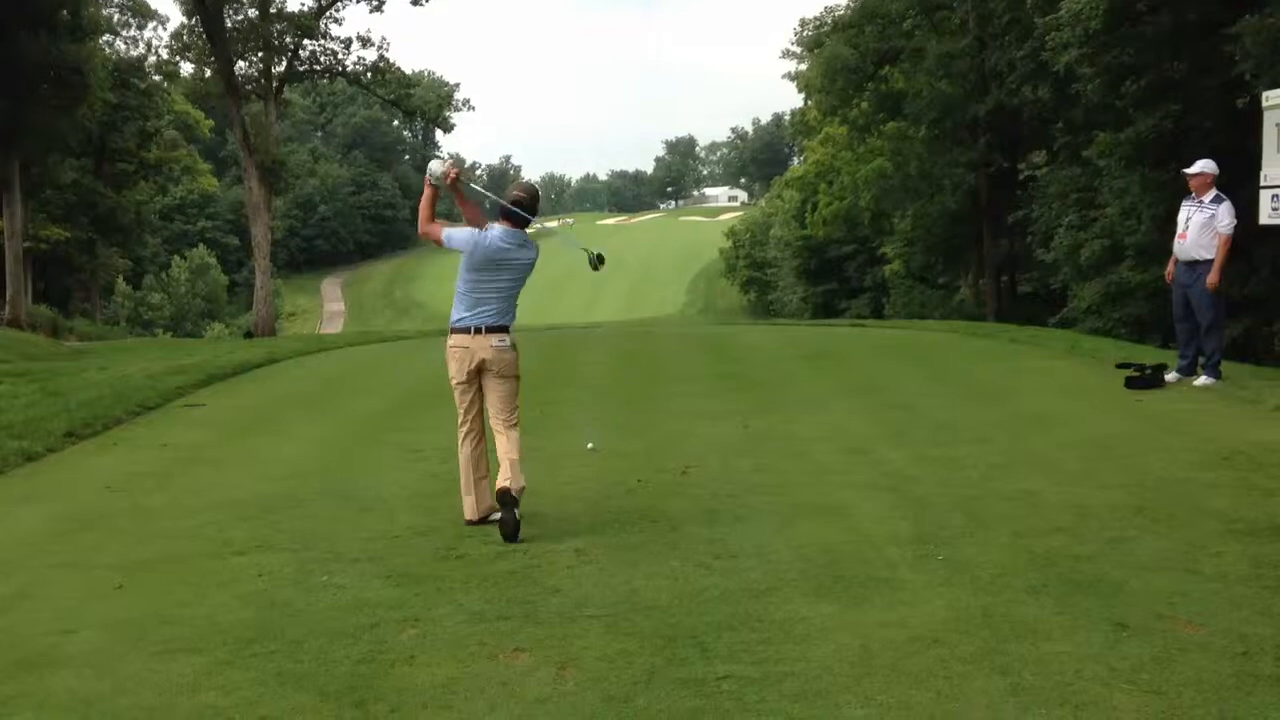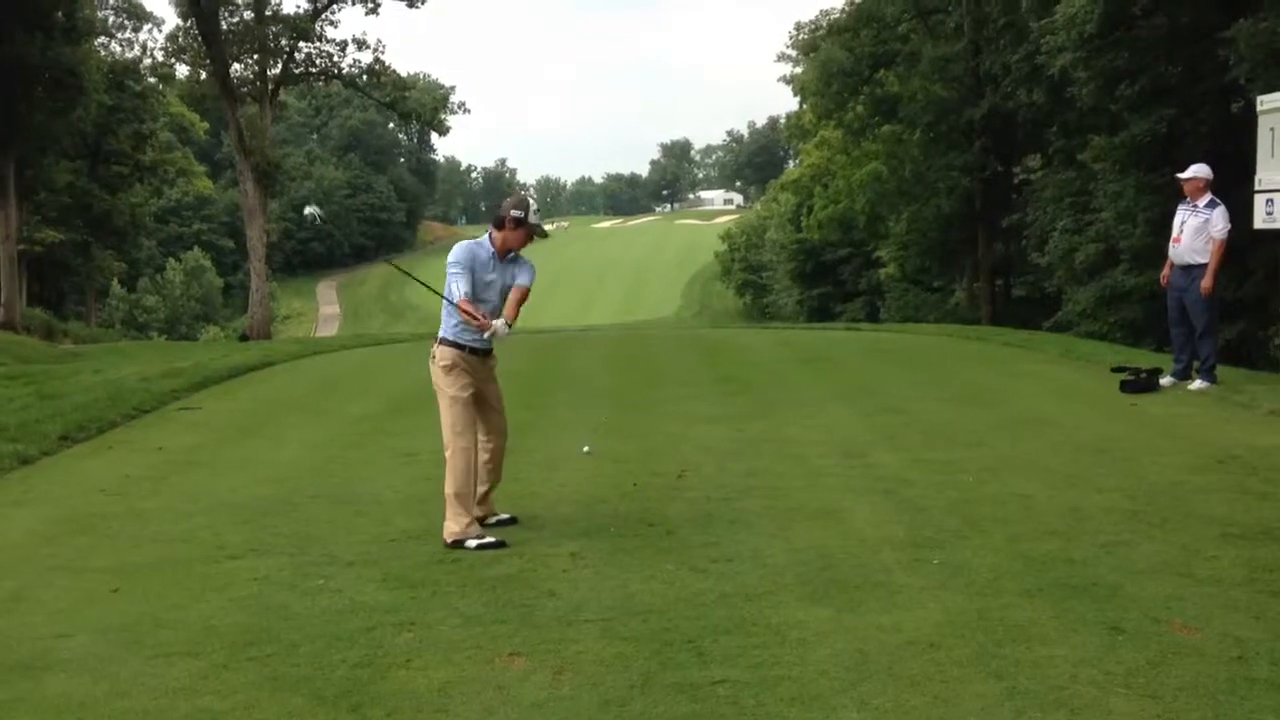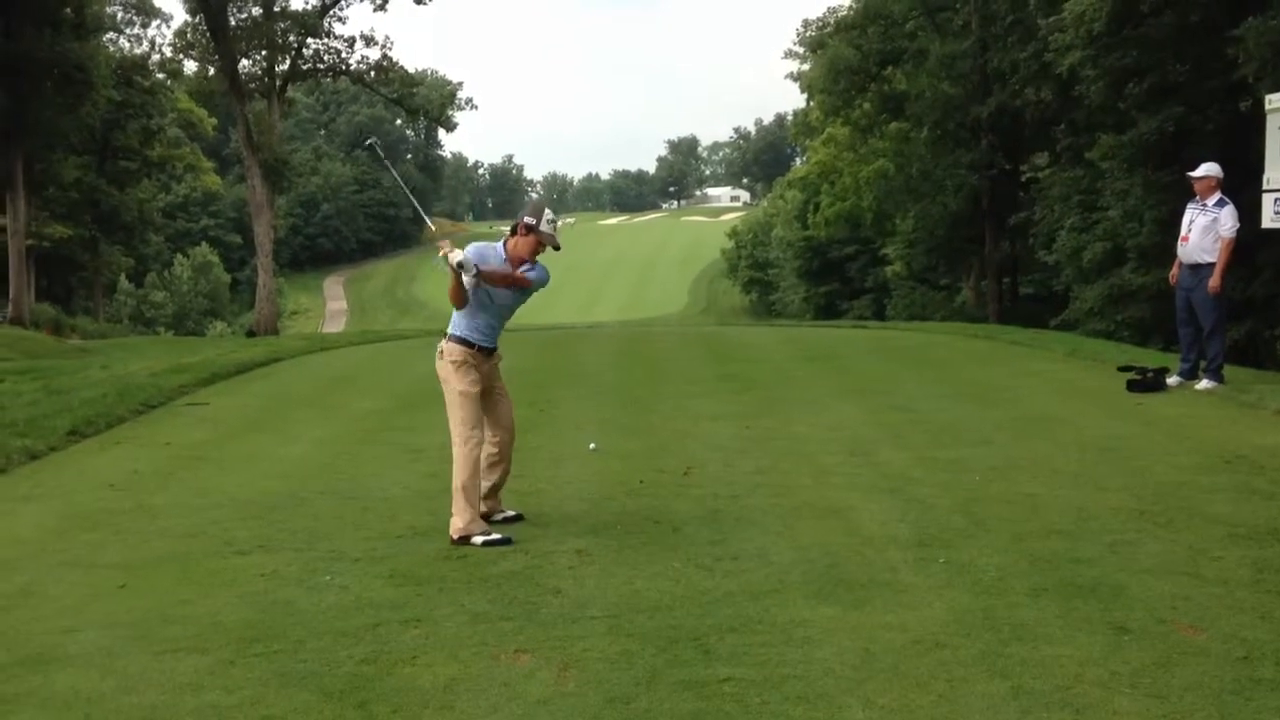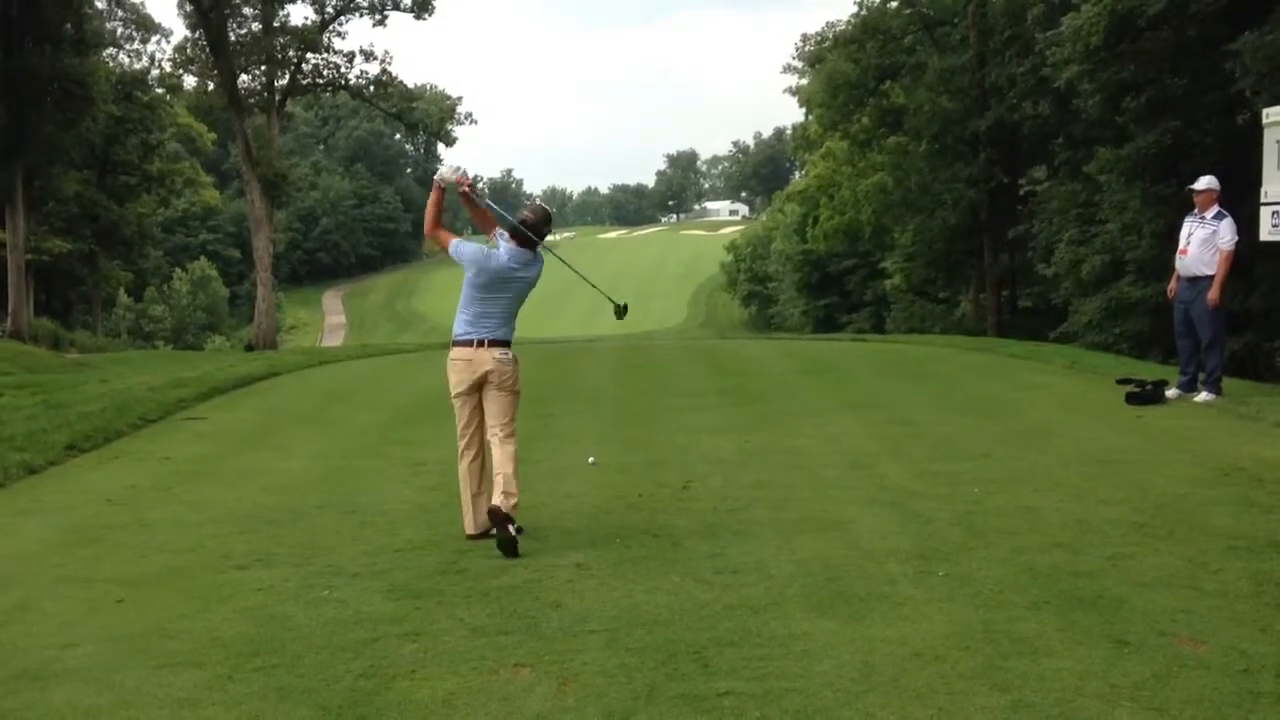
dt=0.7s
person 1, frame 1
left shoulder: (477, 243)
right shoulder: (531, 250)
left elbow: (424, 227)
left wrist: (433, 183)
right wrist: (457, 189)
left hip: (462, 343)
right hip: (500, 344)
left knee: (469, 427)
right knee: (505, 422)
left ankle: (478, 506)
right ankle: (508, 487)
person 1, frame 2
left shoulder: (523, 267)
right shoulder: (465, 251)
left elbow: (516, 297)
right elbow: (461, 302)
left wrist: (504, 322)
right wrist: (482, 320)
left hip: (484, 358)
right hip: (452, 357)
left knee: (494, 434)
right knee: (462, 441)
left ankle: (480, 508)
right ankle: (459, 528)
person 1, frame 3
left shoulder: (538, 274)
right shoulder: (476, 253)
left elbow: (508, 280)
right elbow: (459, 303)
left wrist: (474, 271)
right wrist: (456, 269)
left hip: (487, 357)
right hip: (458, 354)
left knee: (502, 433)
right knee: (469, 438)
left ankle: (488, 505)
right ankle: (466, 525)
person 1, frame 4
left shoulder: (484, 260)
right shoulder: (535, 265)
left elbow: (431, 230)
right elbow: (493, 227)
left wrist: (441, 185)
right wrist: (469, 194)
left hip: (462, 356)
right hip: (500, 357)
left knee: (469, 443)
right knee: (502, 436)
left ankle: (477, 520)
right ankle: (501, 507)
person 2, frame 1
left shoulder: (1221, 205)
right shoulder: (1186, 202)
left elbow: (1225, 240)
left wrist: (1215, 272)
right wrist: (1171, 263)
left hip: (1203, 269)
right hip: (1182, 267)
left knee: (1208, 322)
right knee: (1182, 319)
left ankle: (1211, 371)
right ankle: (1185, 366)
person 2, frame 2
left shoulder: (1215, 209)
right shoulder: (1182, 206)
left elbow: (1219, 244)
left wrist: (1209, 276)
right wrist: (1167, 267)
left hip: (1198, 273)
right hip: (1177, 272)
left knee: (1203, 325)
right knee: (1177, 323)
left ankle: (1206, 374)
right ankle: (1180, 370)
person 2, frame 3
left shoulder: (1224, 208)
right shoulder: (1191, 205)
left elbow: (1227, 243)
left wrist: (1217, 275)
right wrist: (1176, 266)
left hip: (1206, 272)
right hip: (1186, 271)
left knee: (1210, 325)
right knee: (1185, 323)
left ankle: (1213, 374)
right ankle: (1187, 370)
person 2, frame 4
left shoulder: (1223, 221)
right shoulder: (1189, 218)
left elbow: (1226, 256)
left wrist: (1216, 288)
right wrist: (1174, 280)
left hip: (1205, 285)
right hip: (1185, 284)
left knee: (1210, 338)
right knee: (1184, 336)
left ankle: (1212, 387)
right ankle: (1186, 382)
